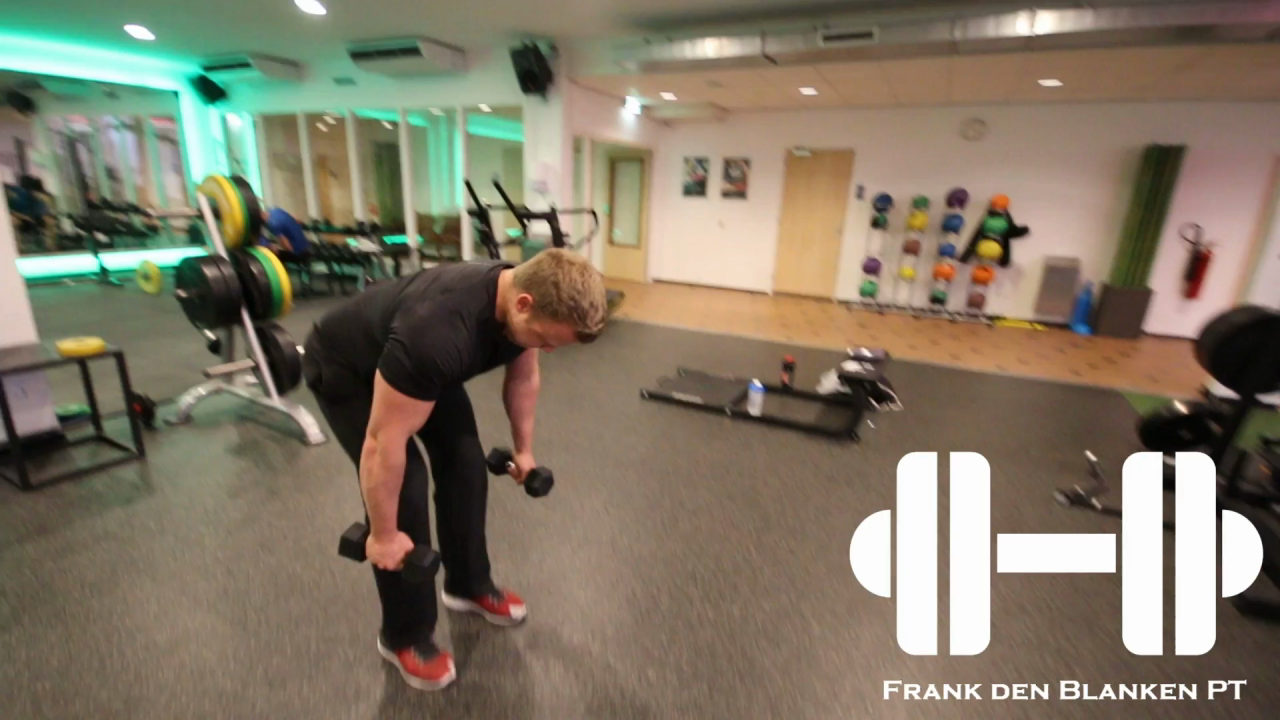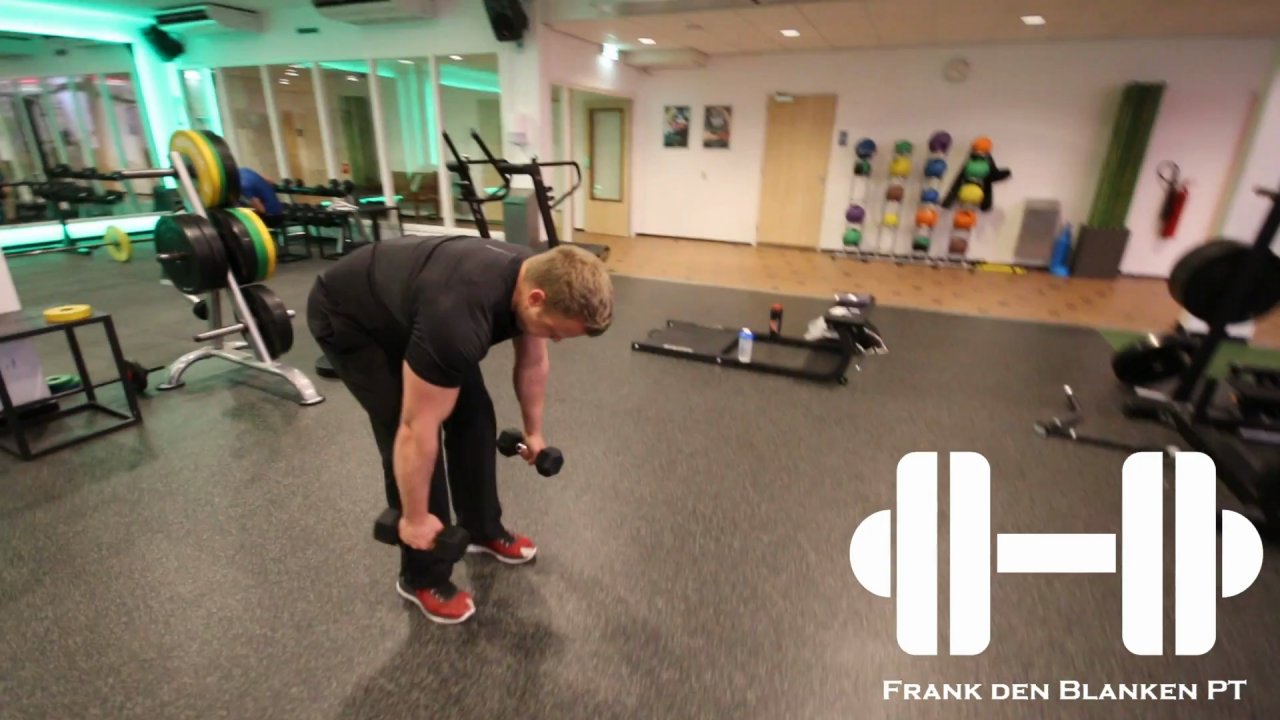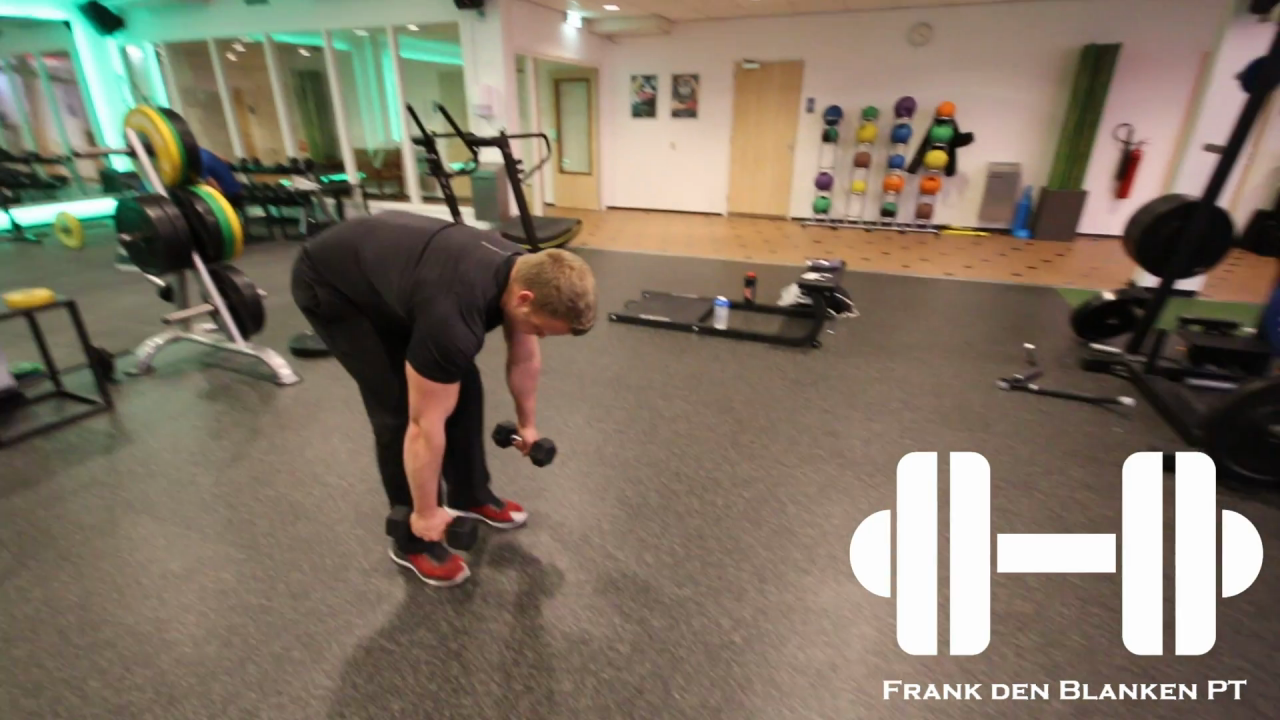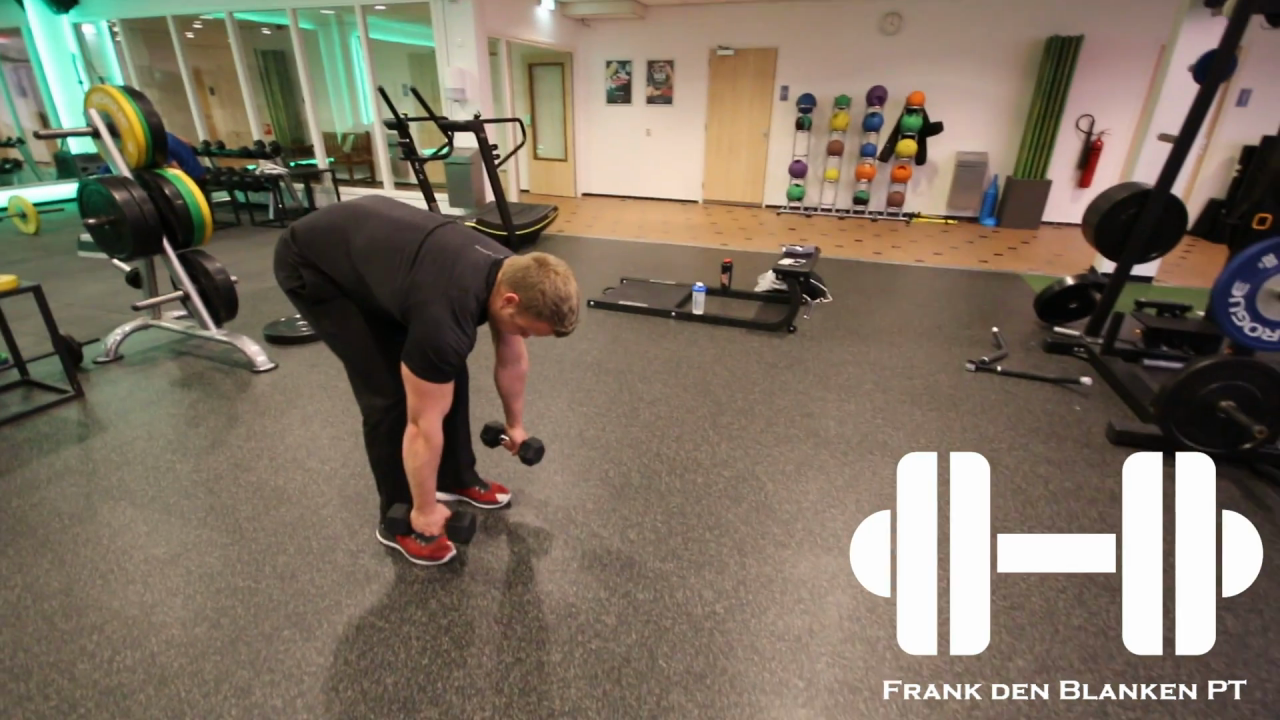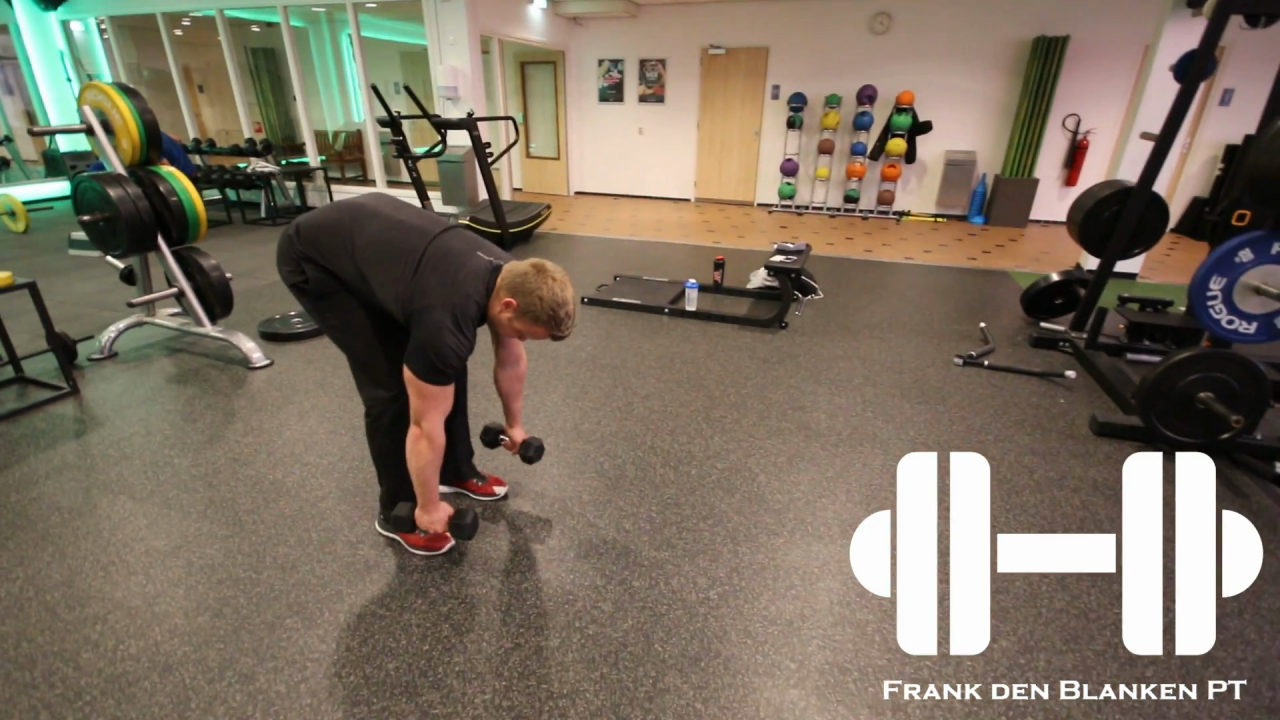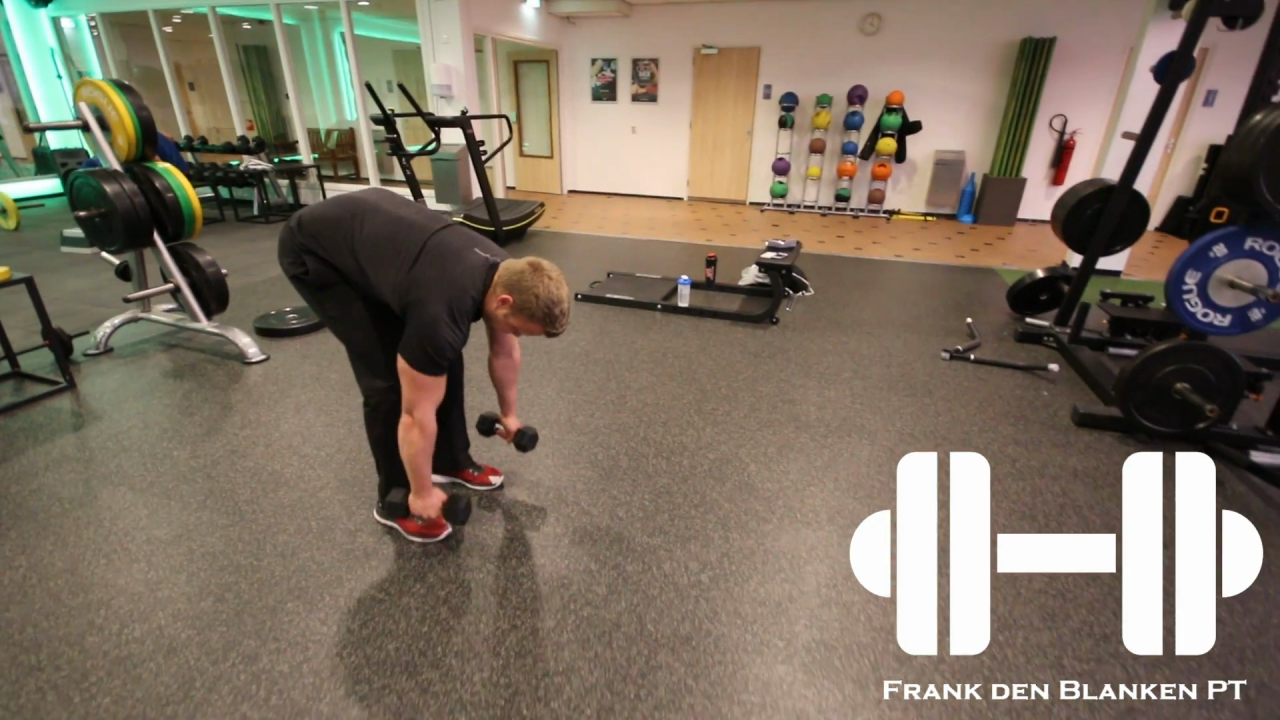
dt=0.2s
person 1, frame 1
left shoulder: (525, 296)
right shoulder: (439, 331)
left elbow: (522, 377)
right elbow: (384, 442)
left wrist: (523, 449)
right wrist: (384, 534)
left hip: (408, 360)
right hip: (343, 369)
left knee: (465, 466)
right knee: (403, 488)
left ankle: (469, 586)
right ankle: (404, 637)
person 1, frame 2
left shoulder: (537, 276)
right shoulder: (458, 319)
left elbow: (532, 361)
right elbow: (417, 430)
left wrist: (534, 430)
right wrist: (415, 517)
left hip: (404, 301)
right hip: (346, 316)
left knee: (475, 416)
right knee: (411, 437)
left ankle: (482, 530)
right ankle: (422, 578)
person 1, frame 3
left shoulder: (526, 273)
right shoulder: (454, 316)
left elbow: (524, 360)
right elbow: (426, 426)
left wrist: (527, 424)
right wrist: (426, 513)
left hip: (385, 259)
right hip: (329, 284)
left knee: (463, 387)
right knee: (400, 409)
left ankle: (470, 496)
right ankle: (414, 543)
person 1, frame 4
left shoulder: (511, 273)
right shoulder: (444, 314)
left elbow: (511, 361)
right elbow: (424, 424)
left wrist: (515, 424)
right wrist: (425, 509)
left hip: (367, 237)
right hip: (312, 264)
left knee: (448, 373)
right knee: (388, 391)
left ankle: (456, 478)
person 1, frame 5
left shoulder: (509, 279)
right shoulder: (446, 317)
left elbow: (510, 361)
right elbow: (426, 425)
left wrist: (514, 424)
right wrist: (429, 507)
right hip: (313, 258)
left knee: (446, 369)
right knee: (390, 384)
left ankle: (456, 471)
right ankle: (399, 512)
person 1, frame 6
left shoulder: (504, 274)
right shoulder: (441, 312)
left elbow: (505, 353)
right elbow: (418, 416)
left wrist: (508, 413)
right wrist: (422, 493)
right hip: (314, 250)
left knee: (443, 360)
right knee: (387, 377)
left ankle: (451, 461)
